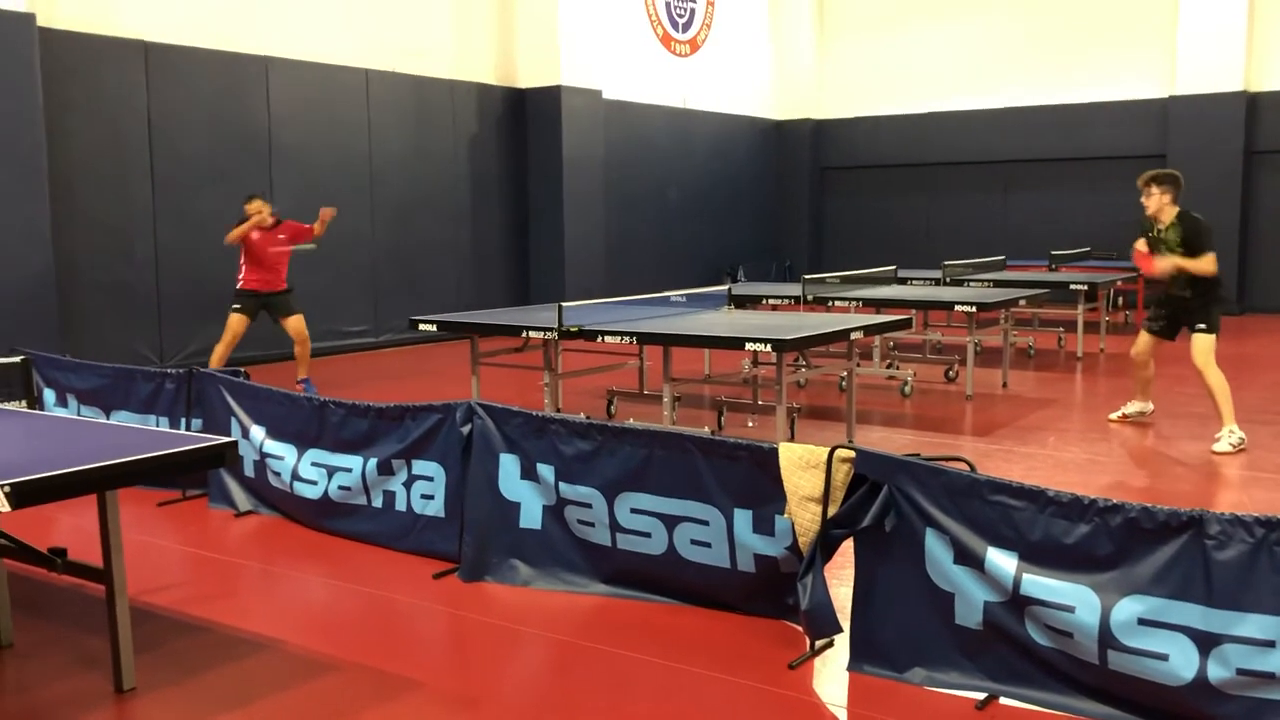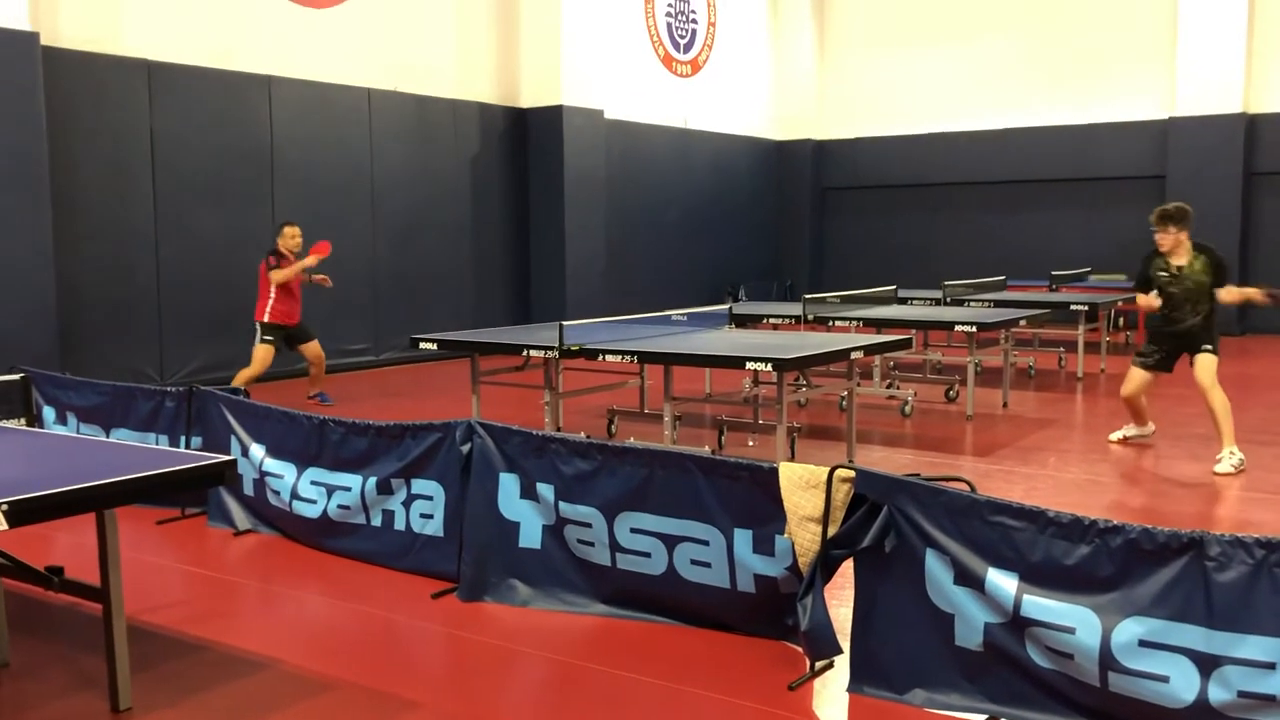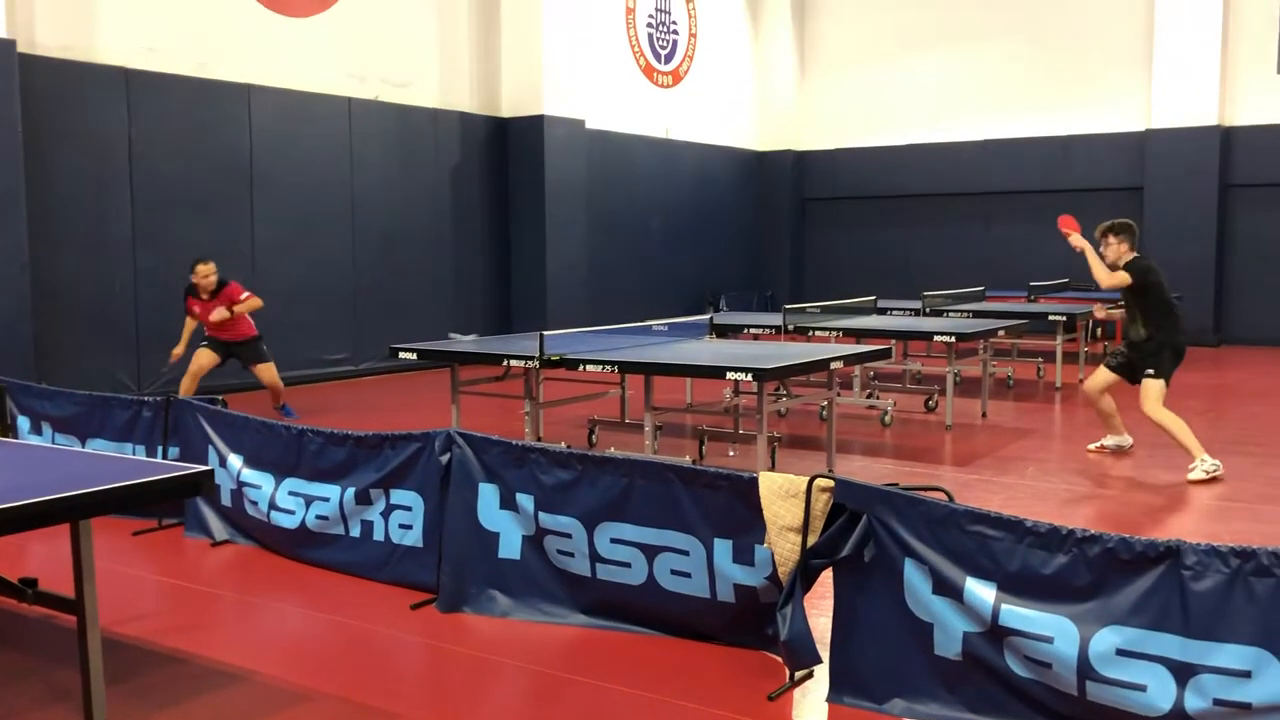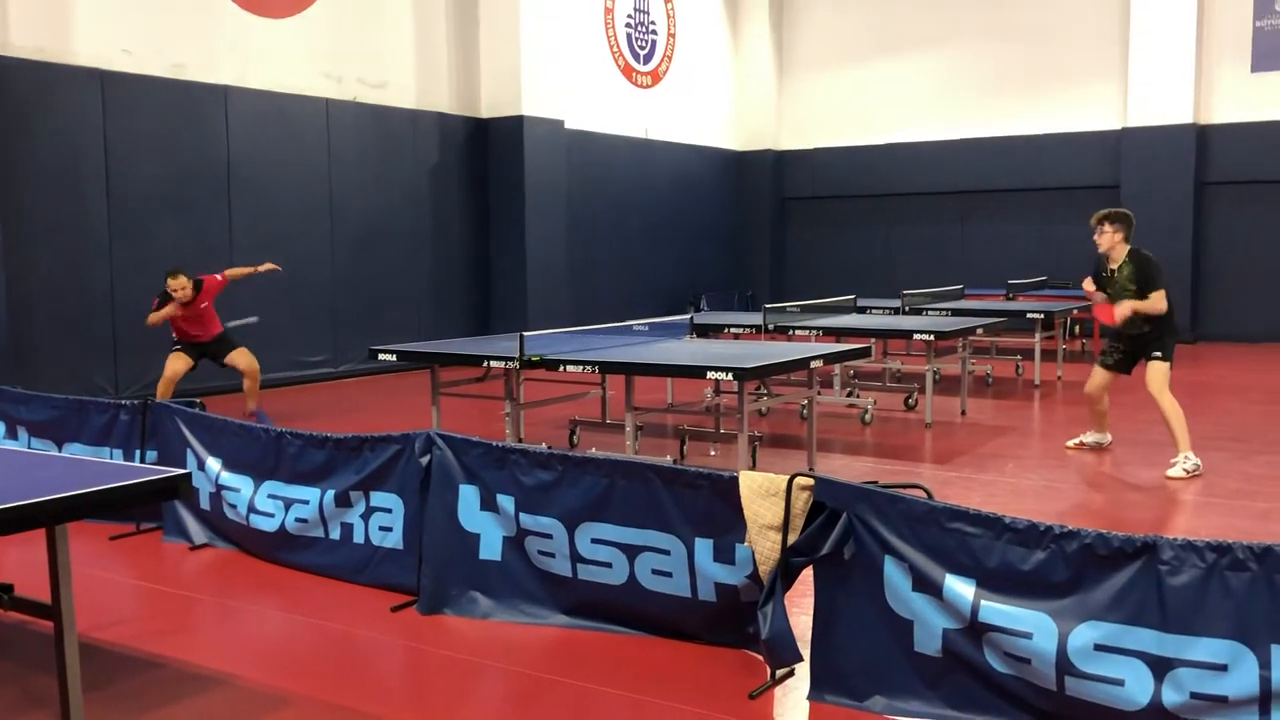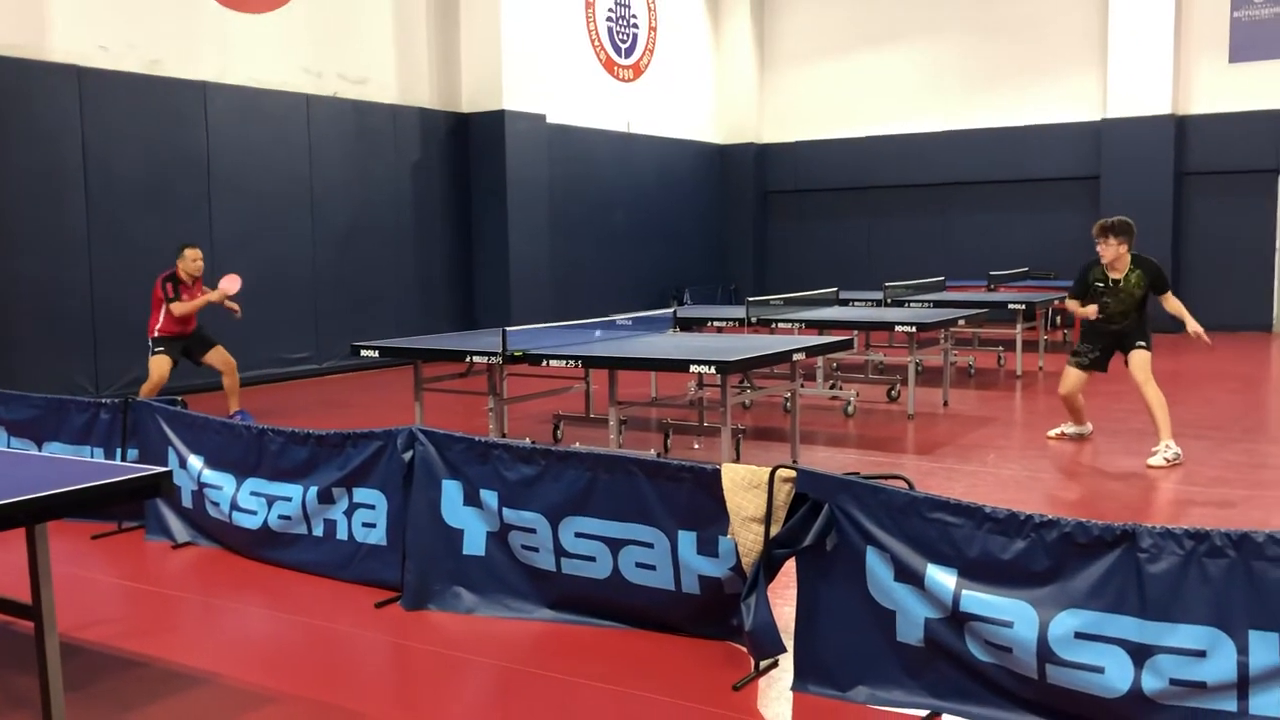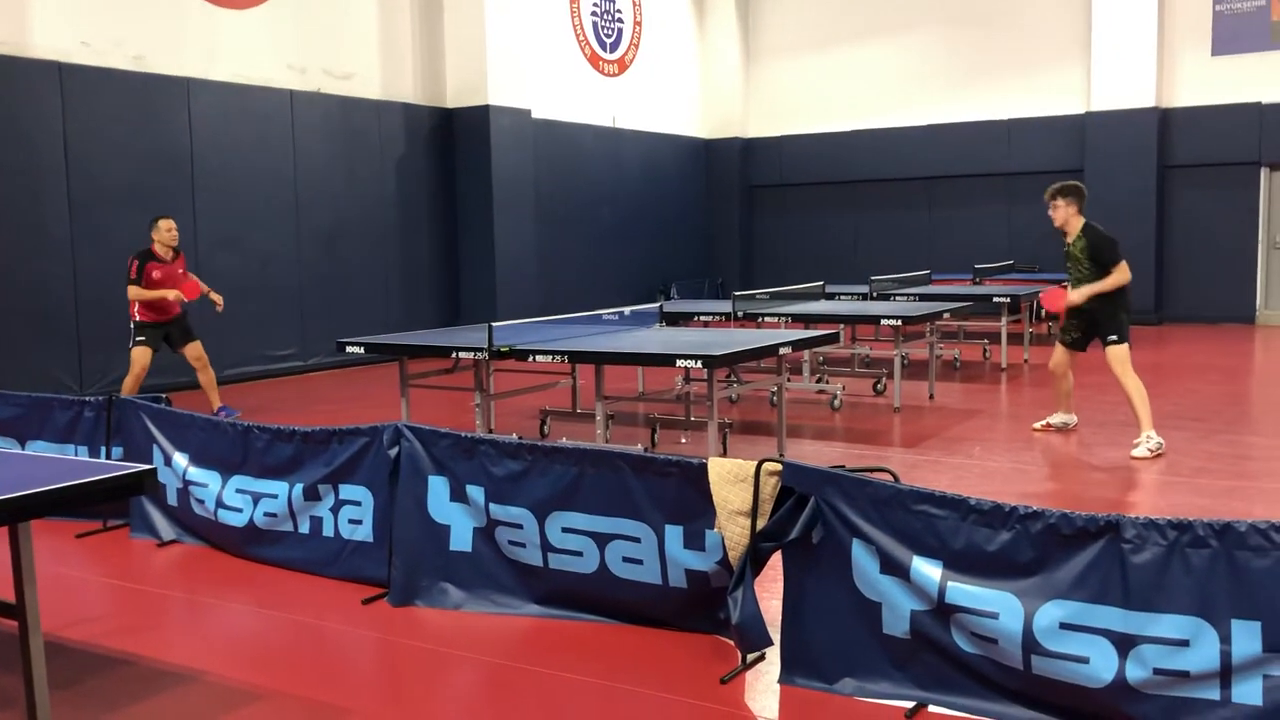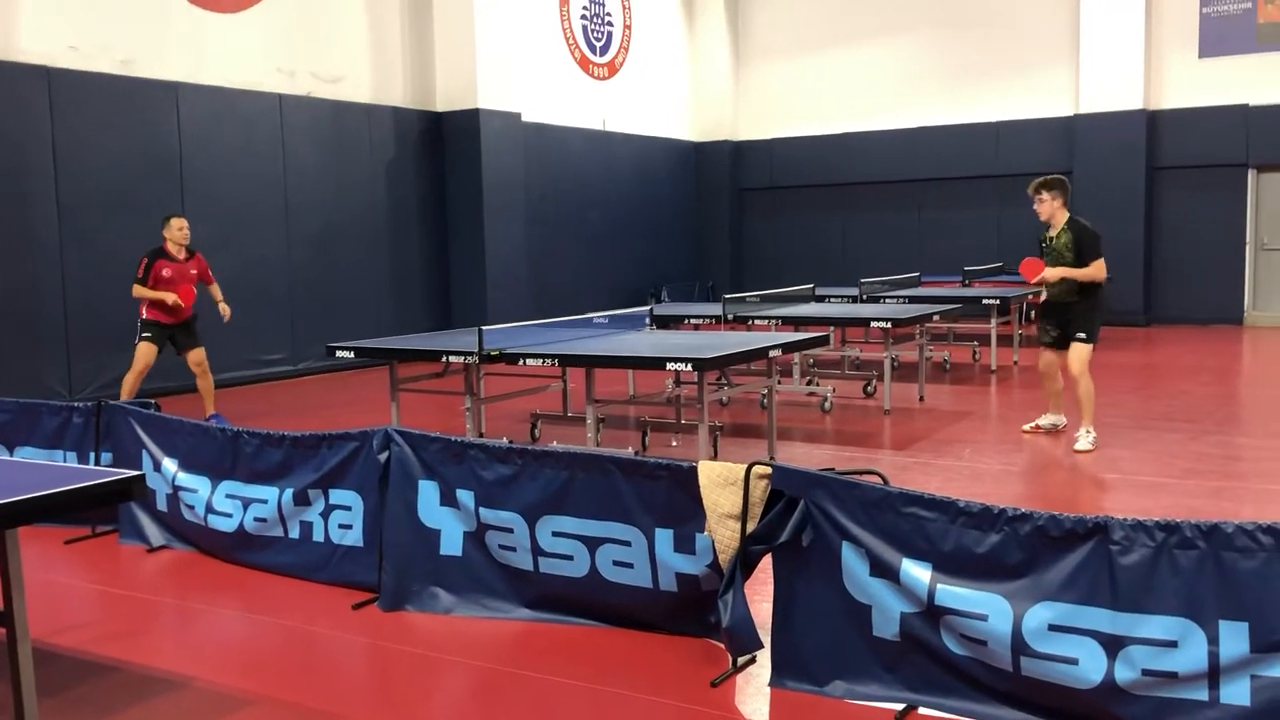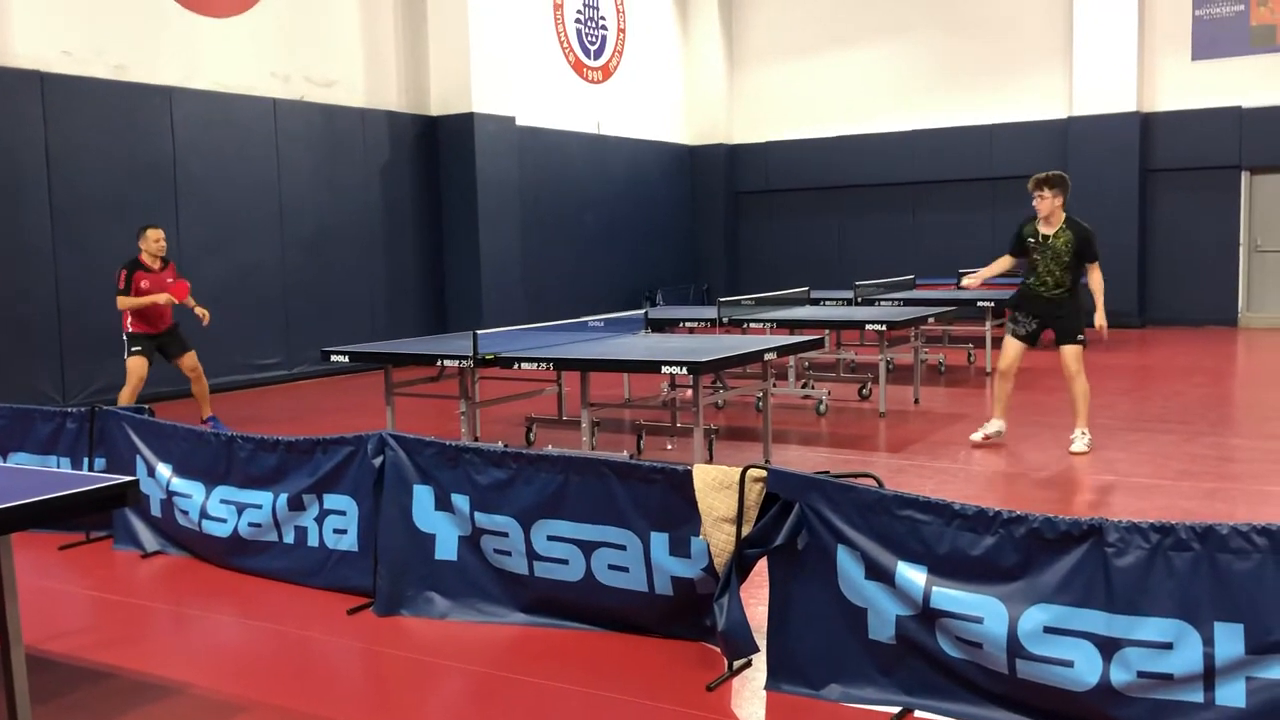
dt=0.4s
person 1, frame 1
left shoulder: (1193, 225)
right shoulder: (1152, 226)
left elbow: (1209, 267)
right elbow: (1151, 264)
left wrist: (1176, 263)
right wrist: (1140, 253)
left hip: (1202, 300)
right hip: (1172, 299)
left knee: (1202, 361)
right knee: (1139, 353)
left ankle: (1232, 431)
right ankle: (1141, 404)
person 1, frame 2
left shoulder: (1208, 258)
right shoulder: (1153, 261)
left elbow: (1225, 294)
right elbow: (1140, 300)
left wrist: (1247, 293)
right wrist: (1150, 303)
left hip: (1200, 330)
right hip: (1165, 332)
left knee: (1206, 381)
right knee: (1128, 392)
left ankle: (1231, 451)
right ankle: (1141, 426)
person 1, frame 3
left shoulder: (1140, 267)
right shoulder: (1127, 271)
left elbow: (1105, 282)
left wrist: (1085, 246)
right wrist: (1107, 314)
left hip: (1162, 346)
right hip: (1139, 344)
left knee: (1151, 407)
right knee: (1092, 387)
left ankle: (1205, 461)
right ankle: (1119, 438)
person 1, frame 4
left shoulder: (1144, 262)
right shoulder: (1102, 265)
left elbow: (1161, 305)
right elbow: (1104, 301)
left wrist: (1130, 305)
right wrist: (1092, 292)
left hip: (1156, 332)
right hip: (1124, 334)
left knee: (1156, 388)
right knee: (1093, 390)
left ankle: (1188, 458)
right ankle: (1100, 435)
person 1, frame 5
left shoulder: (1147, 268)
right shoulder: (1091, 270)
left elbow: (1167, 298)
right elbow: (1071, 303)
left wrist: (1188, 319)
right wrist: (1084, 311)
left hip: (1133, 328)
right hip: (1097, 330)
left knee: (1142, 378)
right knee: (1066, 391)
left ankle: (1169, 446)
right ankle: (1079, 426)
person 1, frame 6
left shoulder: (1098, 238)
right shoulder: (1067, 237)
left elbow: (1124, 275)
left wrist: (1086, 291)
right wrist: (1070, 289)
left hip: (1109, 309)
right hip: (1081, 310)
left knee: (1121, 369)
right knee: (1057, 365)
left ankle: (1150, 436)
right ankle: (1065, 416)
person 1, frame 7
left shoulder: (1082, 231)
right shoulder: (1046, 235)
left elbow: (1100, 273)
left wrist: (1061, 272)
right wrist: (1046, 287)
left hip: (1083, 307)
right hip: (1055, 306)
left knee: (1077, 370)
right knee: (1047, 367)
left ankle: (1087, 429)
right ankle: (1055, 417)
person 1, frame 8
left shoulder: (1080, 232)
right shoulder: (1026, 228)
left elbow: (1094, 271)
right elbow: (1011, 258)
left wrist: (1100, 309)
right wrist: (981, 275)
left hip: (1065, 305)
right hip: (1030, 302)
left knee: (1073, 369)
right knee: (1005, 367)
left ankle: (1081, 432)
right ankle: (997, 423)
person 2, frame 1
left shoulder: (287, 227)
right shoulder: (245, 227)
left elbow: (315, 232)
right elbow: (230, 239)
left wrist: (323, 219)
right wrist: (252, 222)
left hip: (278, 292)
right hip: (248, 292)
left knee: (301, 336)
right knee: (230, 337)
left ankle: (303, 379)
person 2, frame 2
left shoulder: (294, 260)
right shoulder: (273, 257)
right elbow: (277, 279)
left wrist: (312, 278)
right wrist: (303, 264)
left hip: (293, 323)
right hip: (270, 322)
left knee: (318, 357)
right knee: (259, 368)
left ankle: (315, 393)
person 2, frame 3
left shoulder: (228, 288)
right shoulder: (190, 293)
left elbow: (257, 303)
right elbow: (192, 317)
left wrist: (229, 312)
right wrist: (182, 345)
left hip: (247, 339)
right hip: (216, 339)
left knee: (273, 382)
right knee: (194, 370)
left ankle: (280, 405)
person 2, frame 4
left shoulder: (205, 284)
right shoulder: (164, 300)
left elbow: (227, 274)
right elbow: (152, 321)
left wrist: (256, 269)
right wrist: (167, 312)
left hip: (215, 337)
right hip: (186, 343)
left knee: (251, 368)
right knee: (170, 376)
left ankle: (252, 410)
person 2, frame 5
left shoulder: (195, 277)
right shoulder: (168, 281)
right elbow: (178, 310)
left wrist: (225, 302)
right wrist: (210, 298)
left hip: (191, 333)
right hip: (164, 336)
left knee: (229, 364)
right knee: (158, 378)
left ankle: (235, 411)
person 2, frame 6
left shoulder: (178, 256)
right shoulder: (141, 260)
right elbow: (132, 294)
left wrist: (209, 292)
right wrist: (165, 293)
left hip: (175, 318)
right hip: (146, 322)
left knee: (201, 361)
right knee: (138, 370)
left ankle: (218, 408)
person 2, frame 7
left shoulder: (196, 258)
right shoulder: (153, 258)
left elbow: (210, 282)
right elbow: (136, 290)
left wrist: (220, 301)
right wrist: (165, 295)
left hip: (184, 322)
right hip: (154, 321)
left knee: (202, 366)
right knee: (141, 366)
left ankle: (211, 415)
person 2, frame 8
left shoulder: (169, 266)
right shoulder: (129, 270)
right elbow: (122, 303)
left wrist: (194, 306)
right wrist: (155, 298)
left hip: (167, 329)
right hip: (139, 333)
left knee: (195, 370)
right knee: (136, 379)
left ankle: (208, 417)
